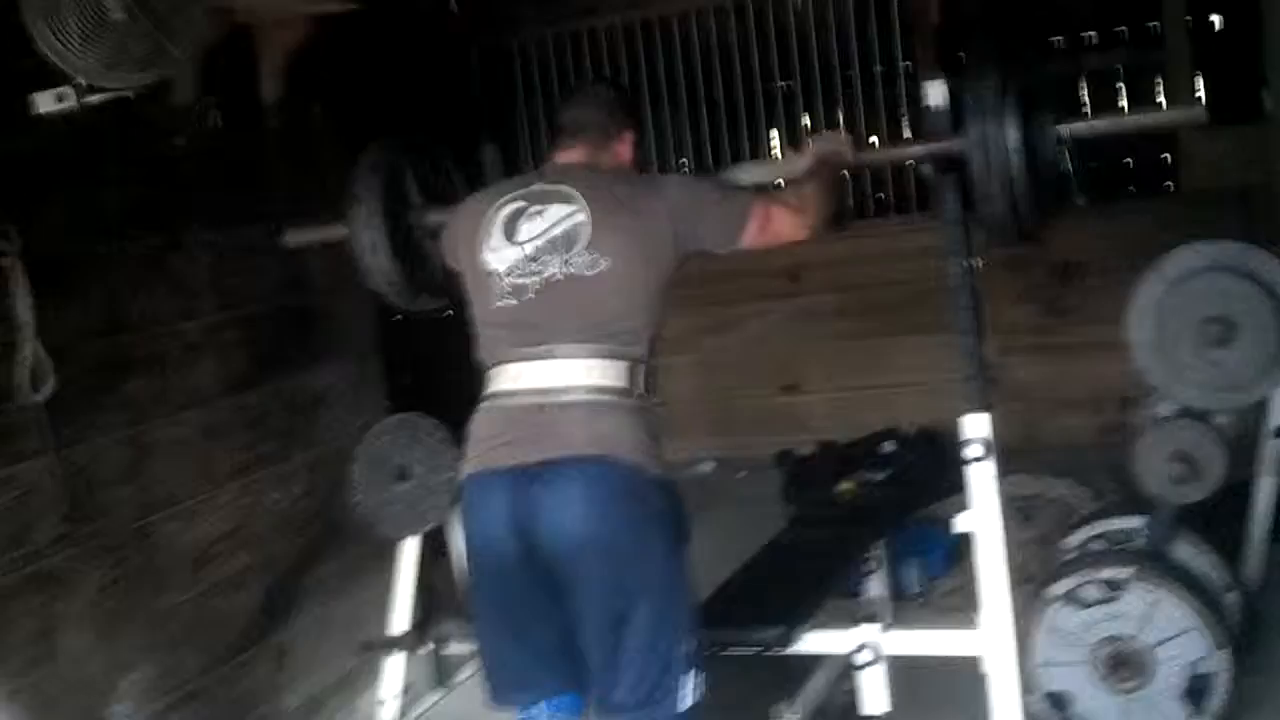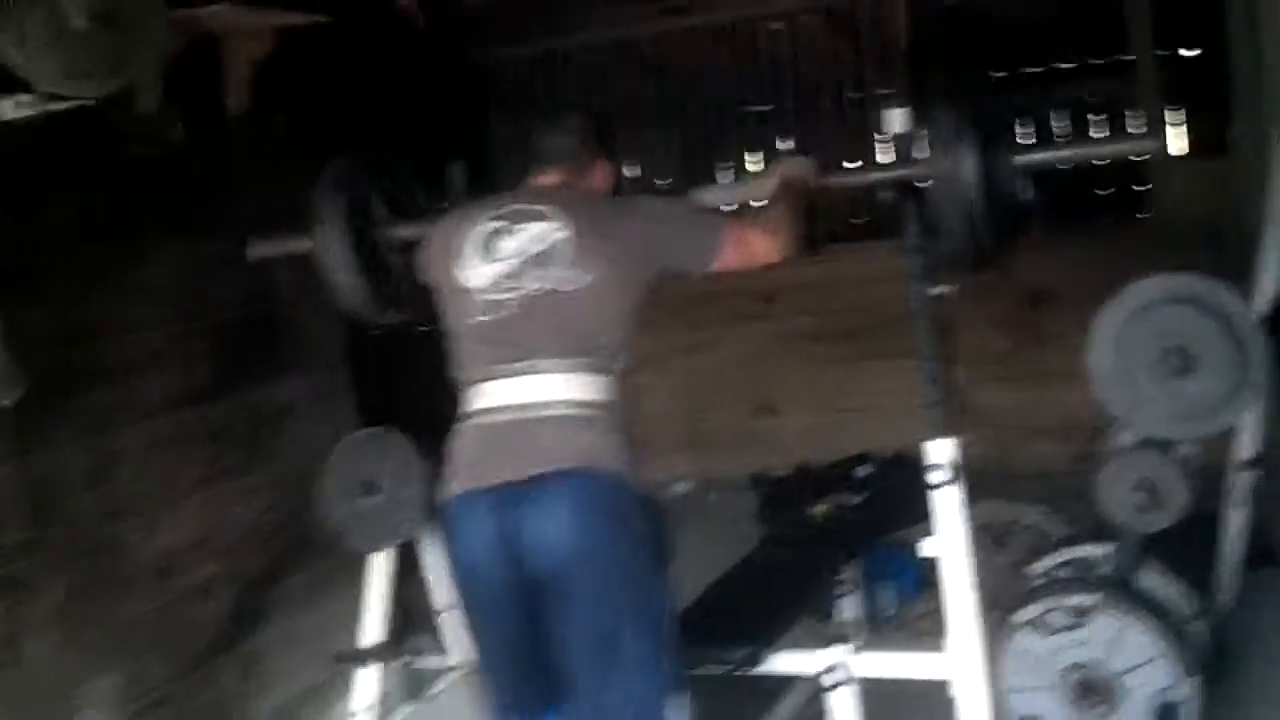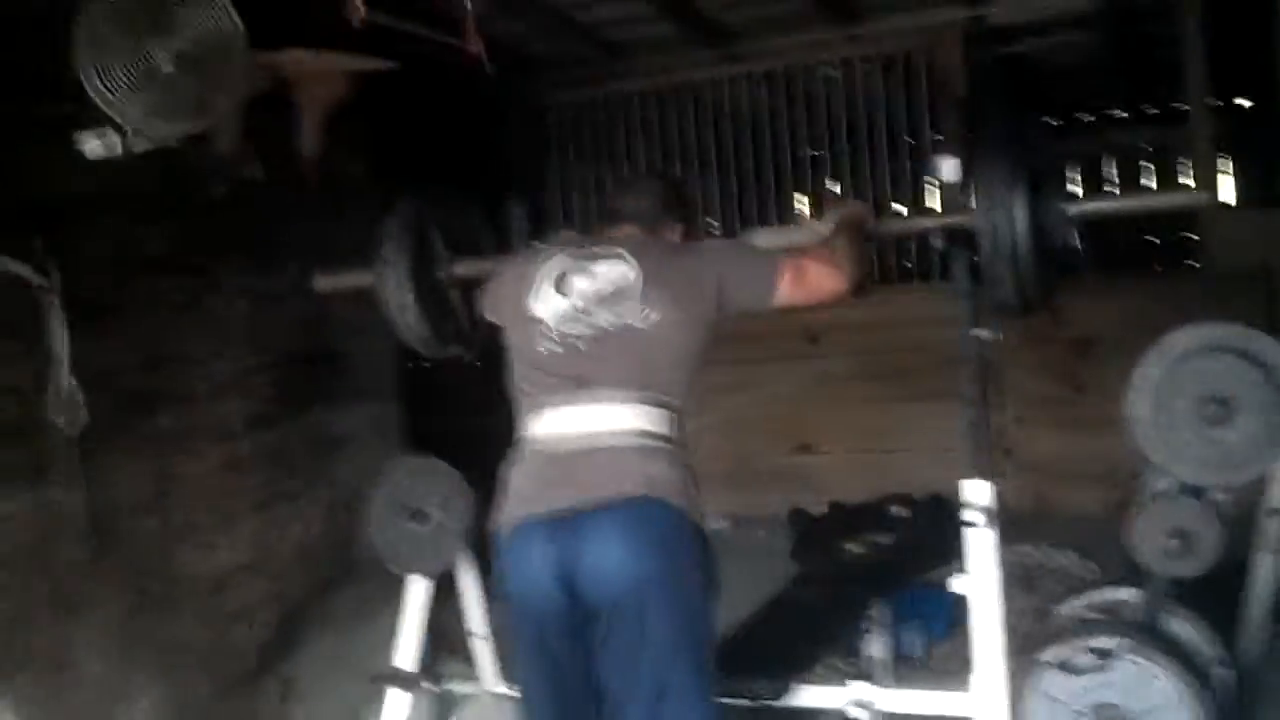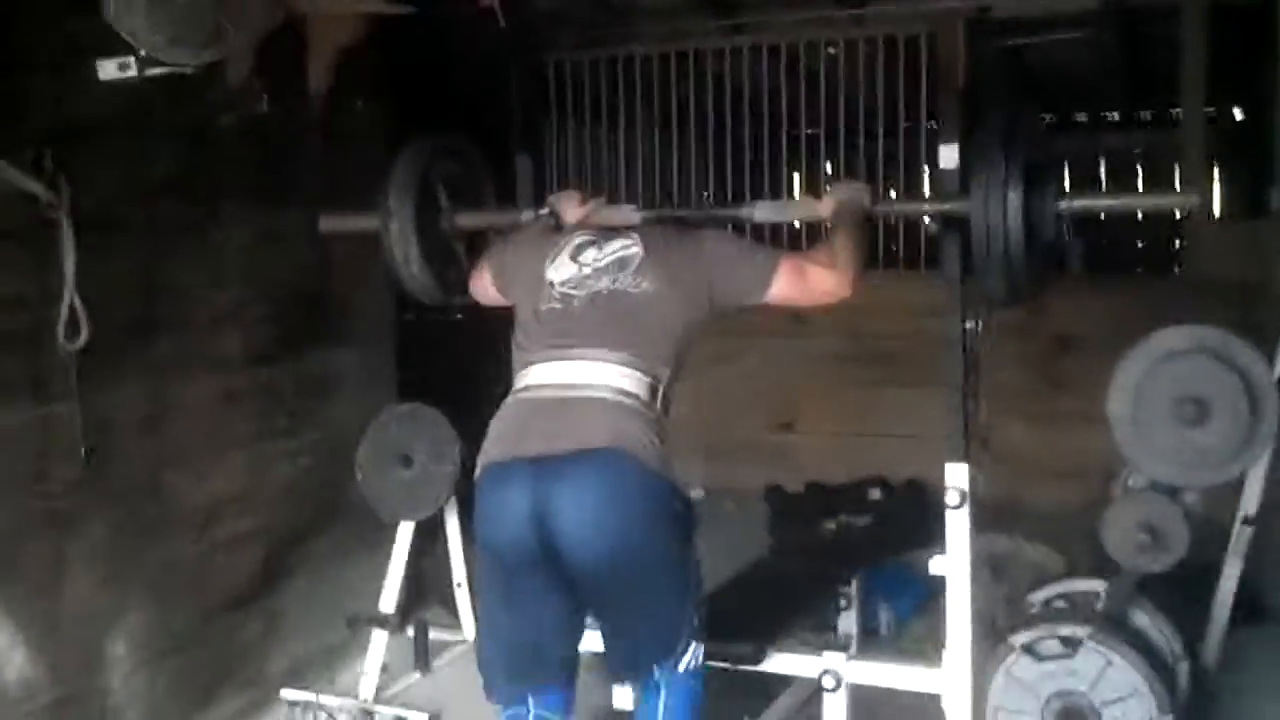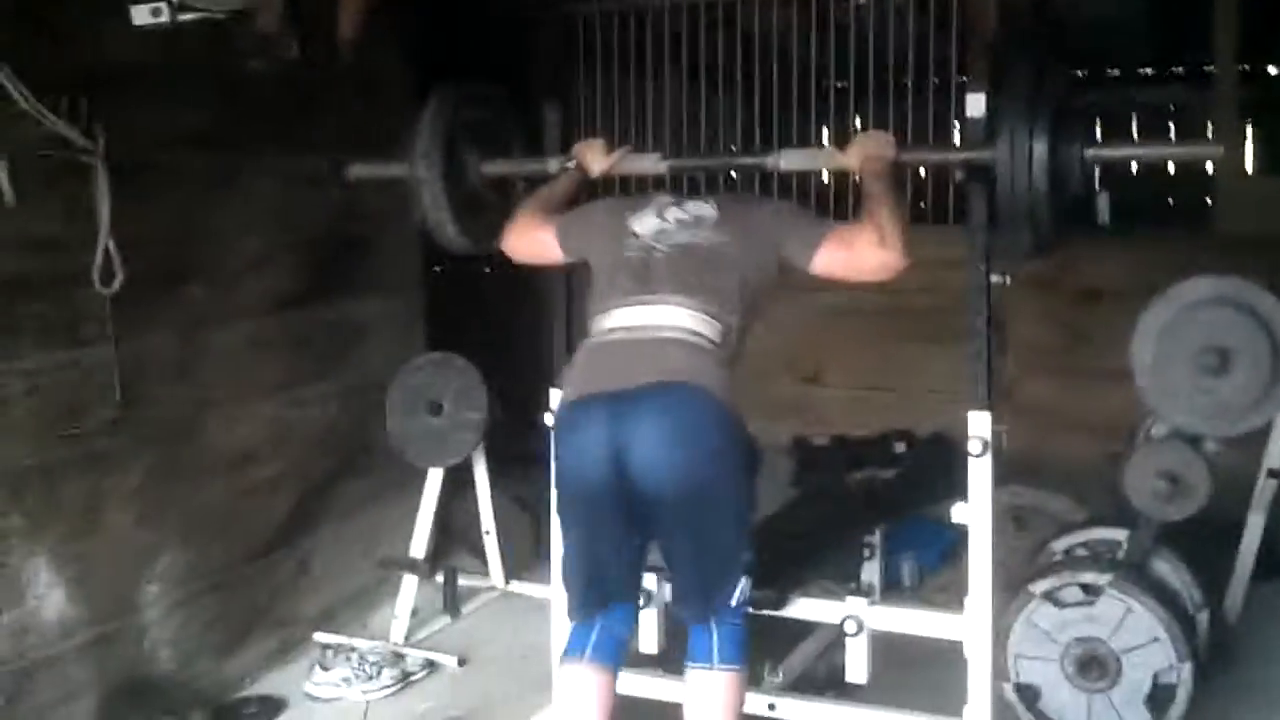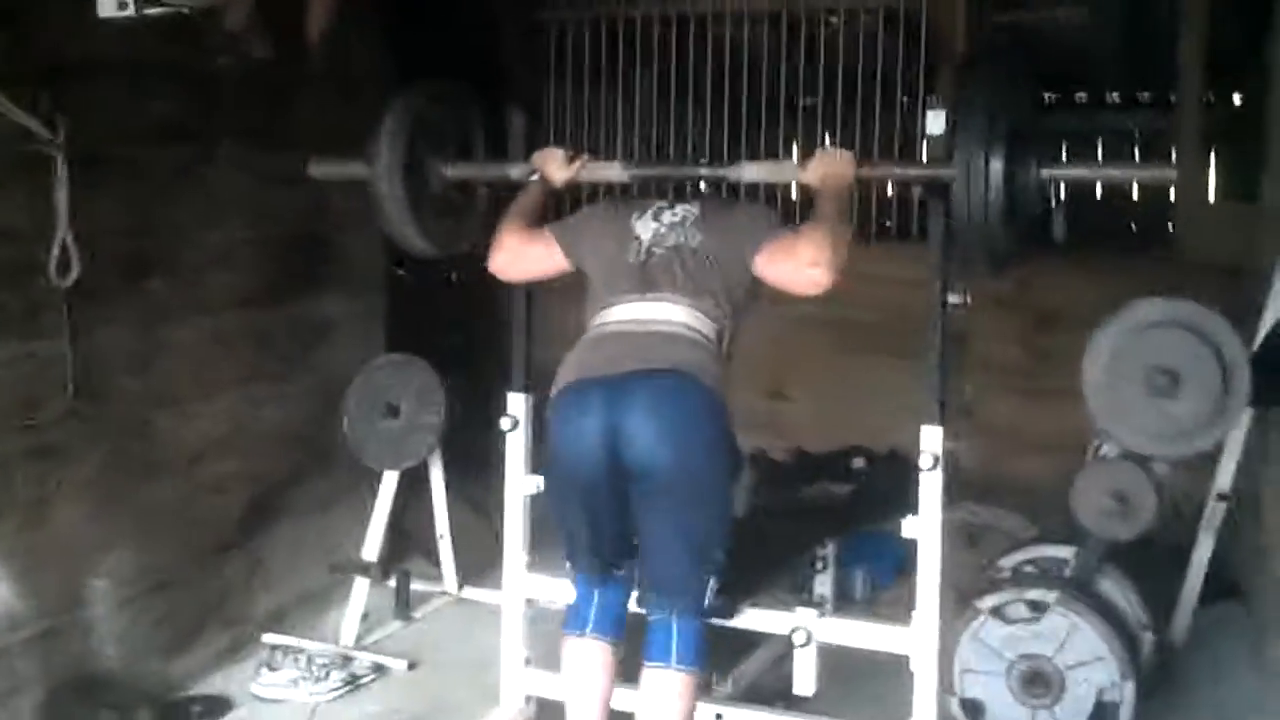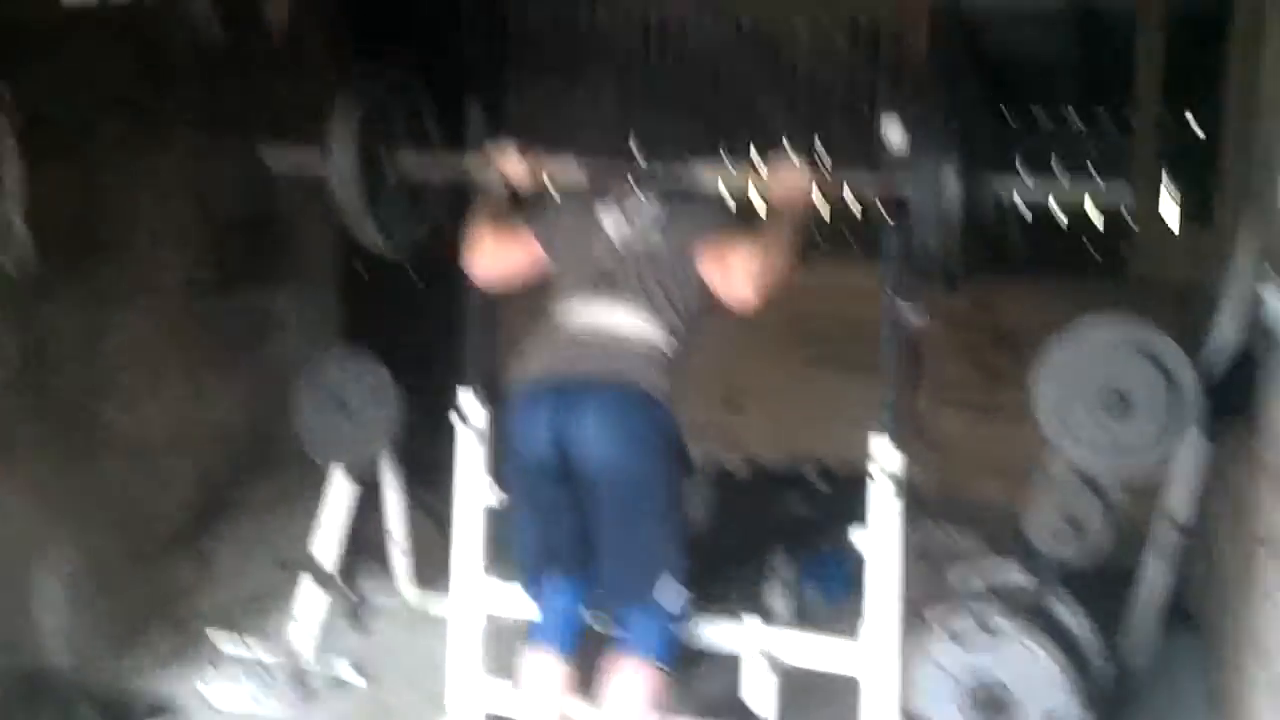
dt=0.3s
person 1, frame 1
left shoulder: (475, 216)
right shoulder: (654, 200)
right elbow: (793, 220)
right wrist: (825, 163)
left hip: (490, 481)
right hip: (601, 472)
person 1, frame 2
left shoulder: (452, 235)
right shoulder: (628, 222)
right elbow: (766, 244)
right wrist: (791, 188)
left hip: (473, 499)
right hip: (582, 490)
person 1, frame 3
left shoulder: (524, 274)
right shoulder: (694, 264)
right elbow: (830, 277)
right wrist: (849, 224)
left hip: (527, 529)
right hip: (638, 521)
person 1, frame 4
left shoulder: (542, 248)
right shoulder: (696, 251)
left elbow: (481, 284)
right elbow: (830, 280)
right wrist: (845, 213)
left hip: (504, 476)
right hip: (612, 475)
right knee: (668, 672)
person 1, frame 5
left shoulder: (615, 215)
right shoulder: (761, 218)
left elbow: (517, 238)
right elbow: (882, 256)
left wrist: (578, 171)
right wrist: (873, 170)
left hip: (584, 413)
right hip: (685, 416)
left knee: (598, 614)
right knee: (715, 610)
person 1, frame 6
left shoulder: (607, 218)
right shoulder: (741, 221)
left elbow: (505, 258)
right elbow: (814, 270)
left wrist: (543, 182)
right wrist: (831, 190)
left hip: (578, 401)
right hip: (675, 404)
left knee: (597, 586)
right knee: (678, 607)
person 1, frame 7
left shoulder: (580, 210)
right shoulder: (704, 215)
left elbow: (482, 262)
right elbow: (744, 283)
left wrist: (504, 185)
right wrist: (791, 206)
left hip: (536, 402)
right hip: (623, 410)
left knee: (556, 594)
right knee: (647, 614)
